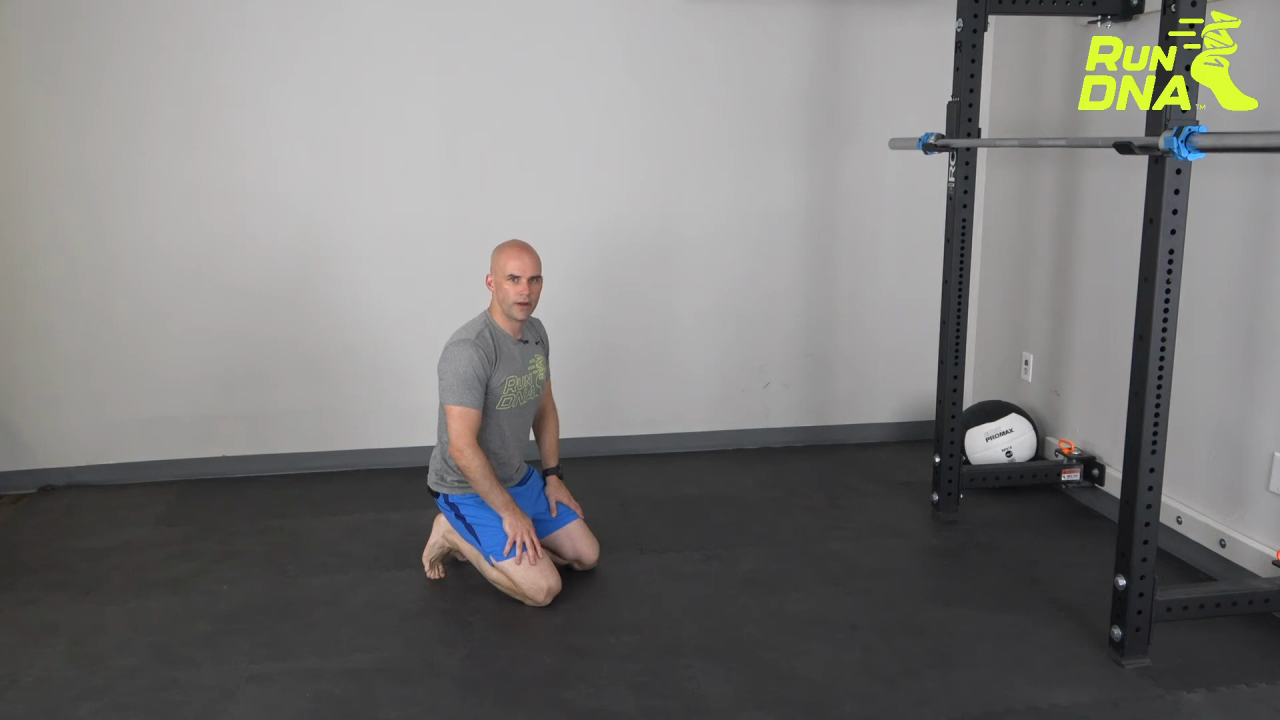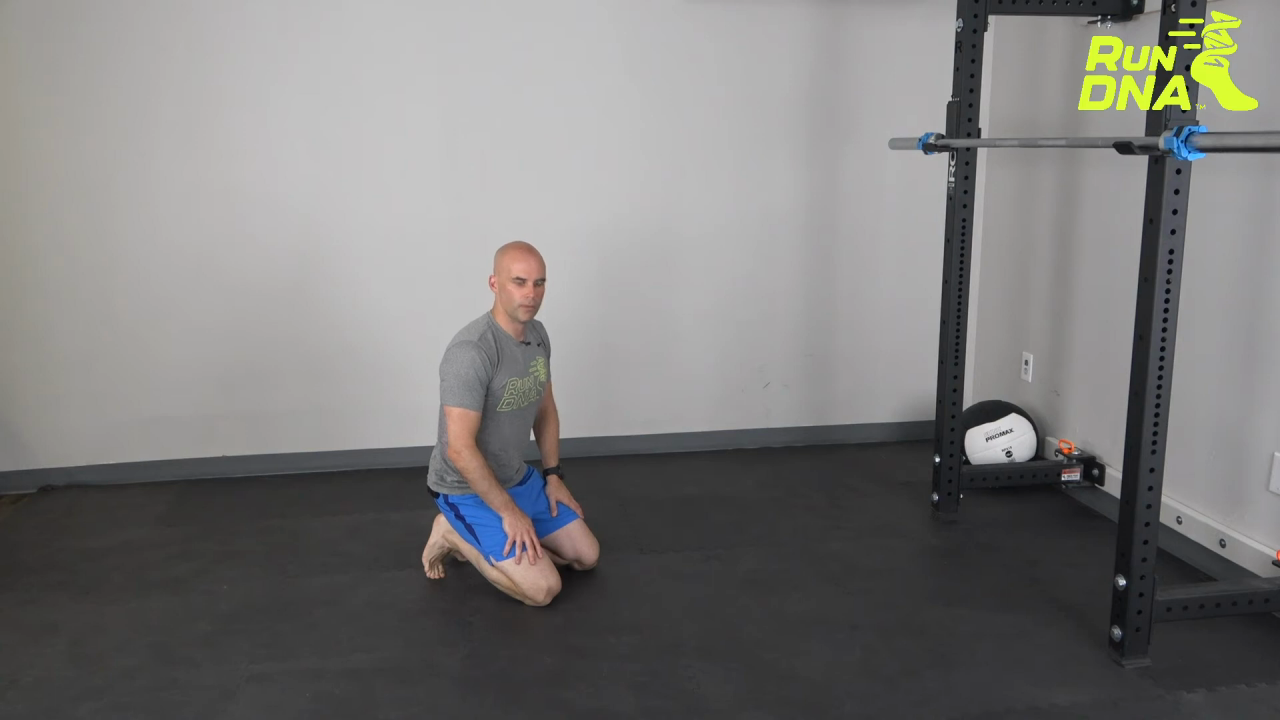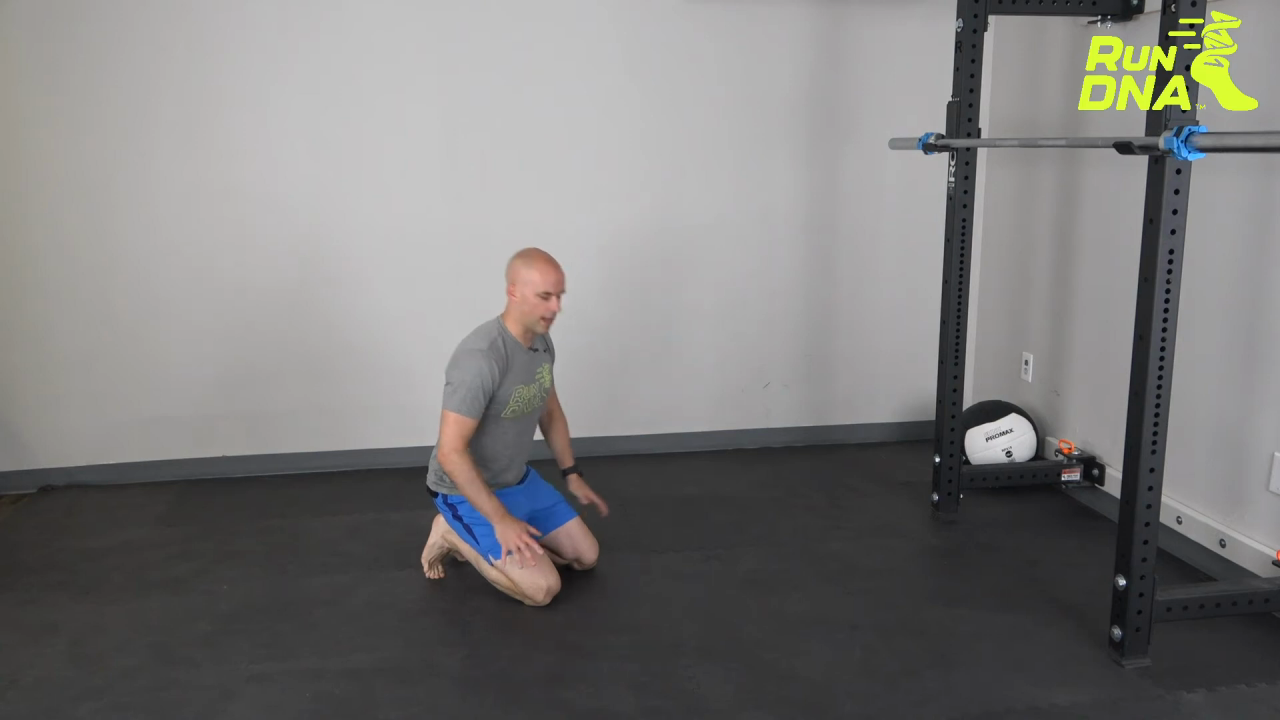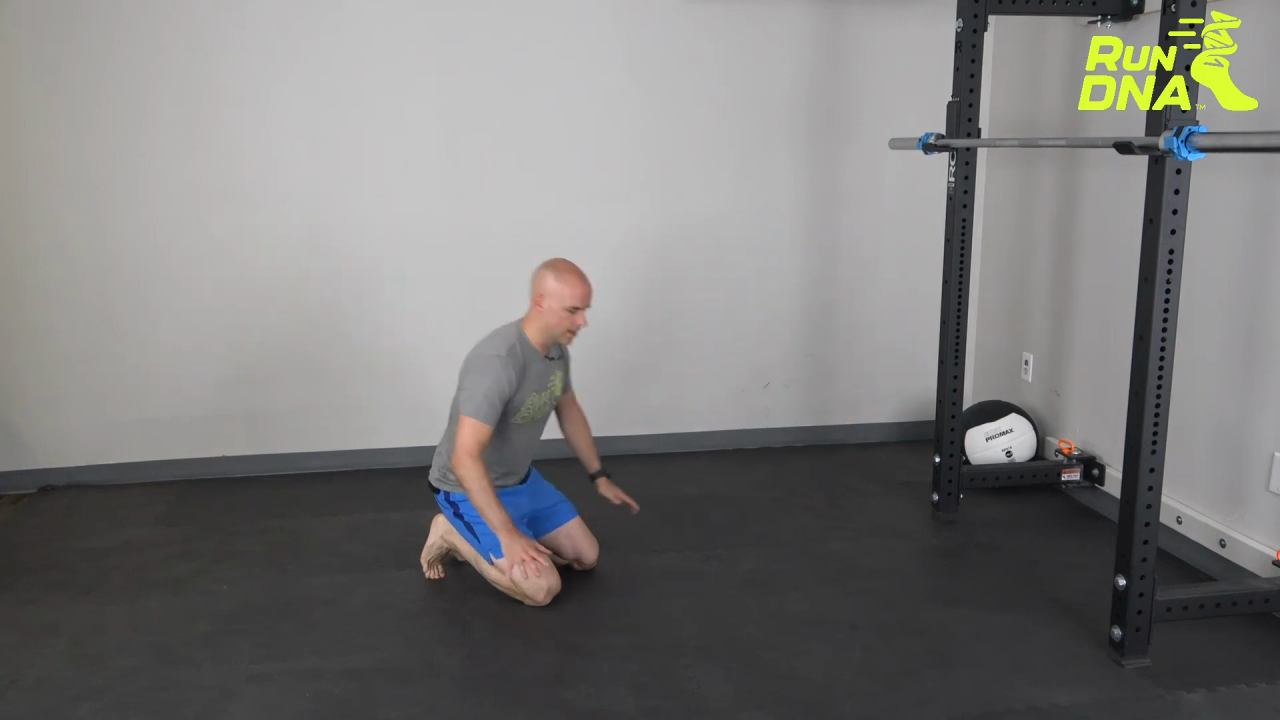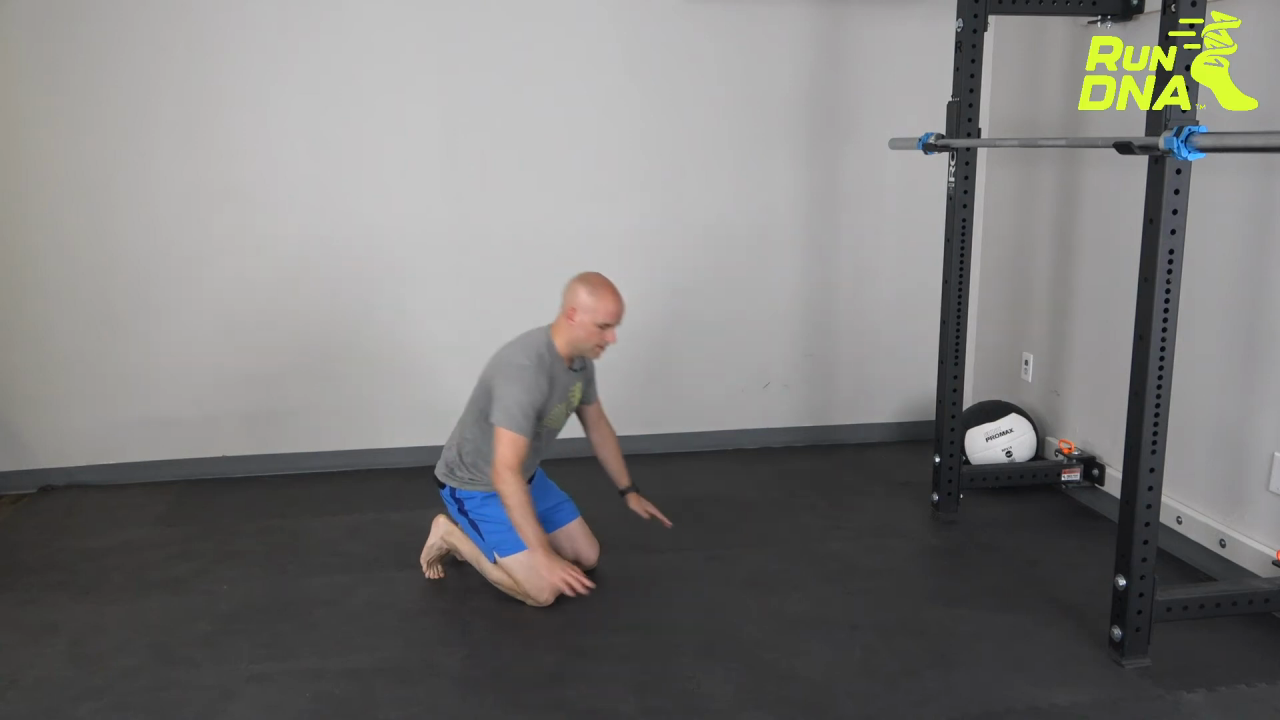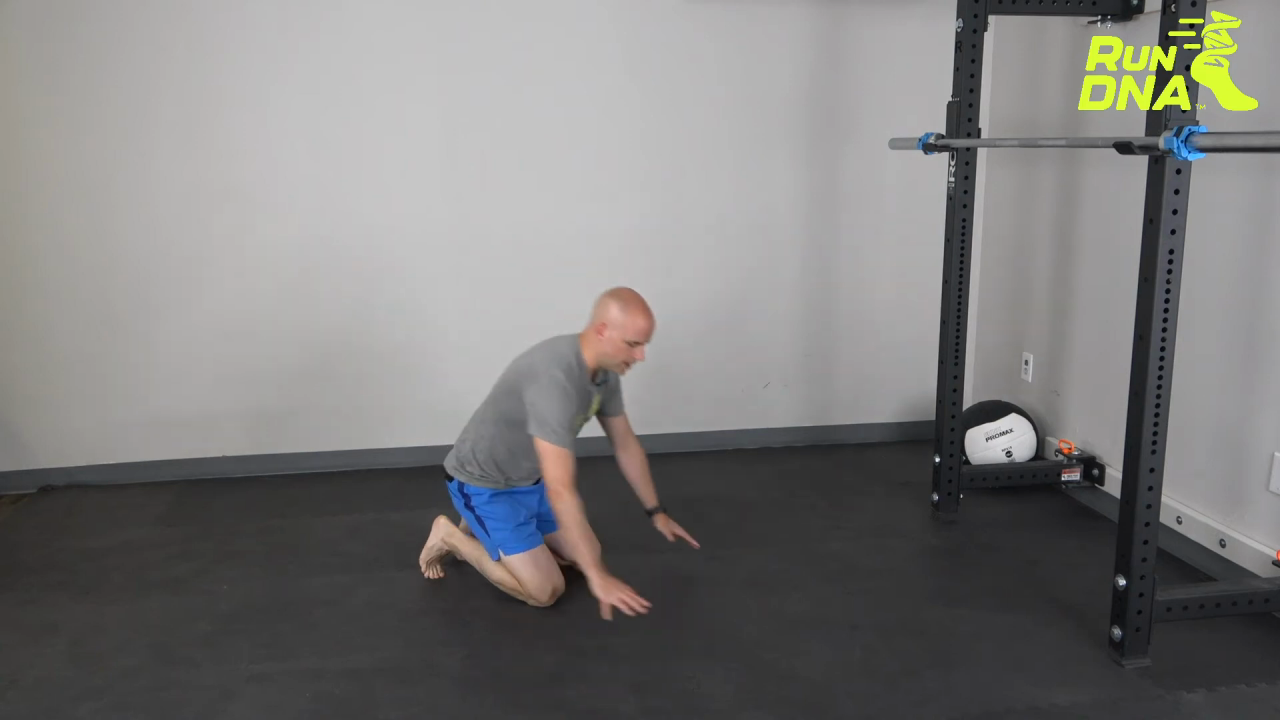
dt=0.2s
person 1, frame 1
left shoulder: (536, 333)
right shoulder: (469, 351)
left elbow: (545, 409)
right elbow: (462, 448)
left wrist: (552, 476)
right wrist: (509, 512)
left hip: (520, 478)
right hip: (469, 490)
left knee: (586, 556)
right knee: (543, 588)
left ankle: (488, 538)
right ankle: (454, 535)
person 1, frame 2
left shoulder: (537, 334)
right shoulder: (472, 352)
left elbow: (545, 409)
right elbow: (459, 448)
left wrist: (553, 475)
right wrist: (508, 511)
left hip: (521, 479)
right hip: (469, 490)
left knee: (586, 556)
right knee: (543, 588)
left ankle: (480, 537)
right ankle: (454, 535)
person 1, frame 3
left shoulder: (541, 341)
right shoulder: (480, 358)
left elbow: (550, 409)
right elbow: (450, 452)
left wrist: (572, 473)
right wrist: (502, 521)
left hip: (520, 480)
right hip: (469, 491)
left knee: (586, 556)
right knee: (542, 588)
left ankle: (489, 536)
right ankle: (452, 535)
person 1, frame 4
left shoulder: (557, 349)
right shoulder: (497, 362)
left elbow: (570, 413)
right elbow: (466, 458)
left wrist: (599, 476)
right wrist: (508, 536)
left hip: (522, 480)
right hip: (469, 487)
left knee: (586, 556)
right knee: (542, 587)
left ankle: (490, 526)
right ankle: (452, 534)
person 1, frame 5
left shoulder: (580, 358)
right shoulder: (524, 370)
left elbow: (598, 426)
right elbow: (505, 472)
left wrist: (628, 490)
right wrist: (541, 556)
left hip: (524, 477)
right hip: (477, 487)
left knee: (587, 556)
right knee: (545, 589)
left ankle: (501, 530)
right ankle: (453, 535)
person 1, frame 6
left shoulder: (604, 370)
right shoulder: (553, 381)
left elbow: (625, 443)
right elbow: (560, 489)
left wrist: (656, 512)
right wrist: (597, 576)
left hip: (531, 479)
right hip: (484, 484)
left knee: (585, 555)
right knee: (545, 590)
left ankle: (480, 527)
right ankle: (451, 537)
